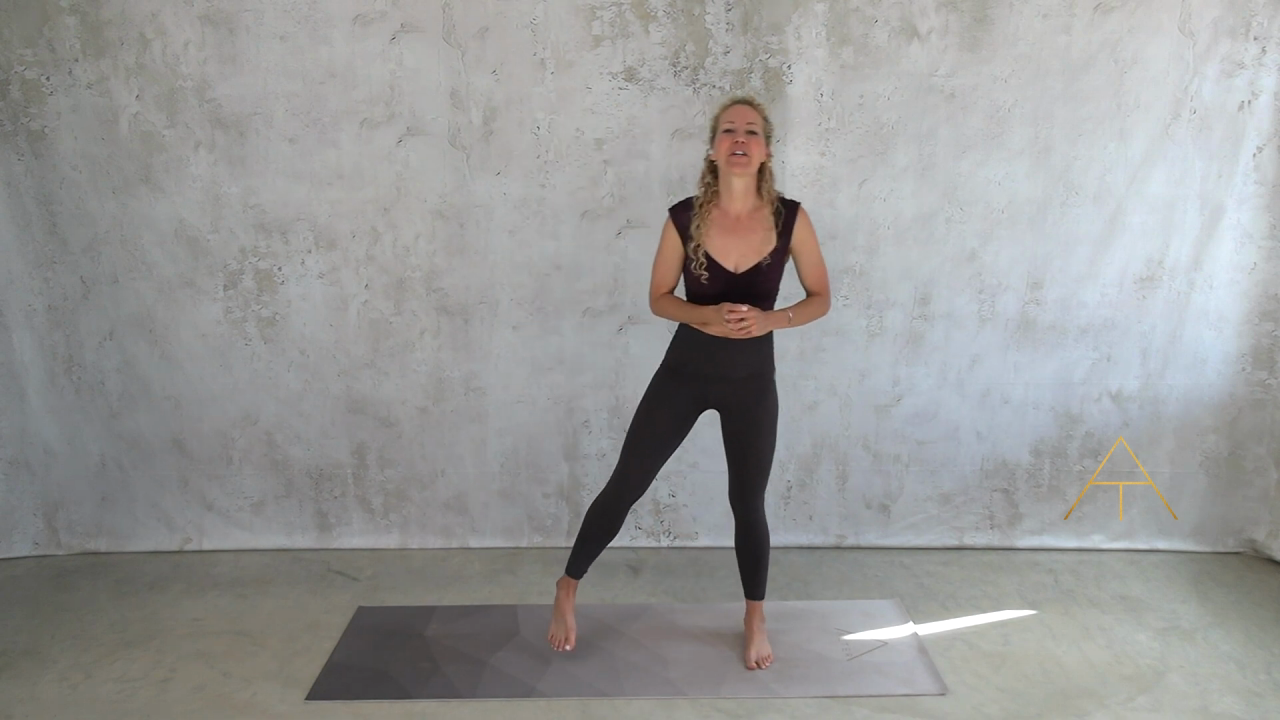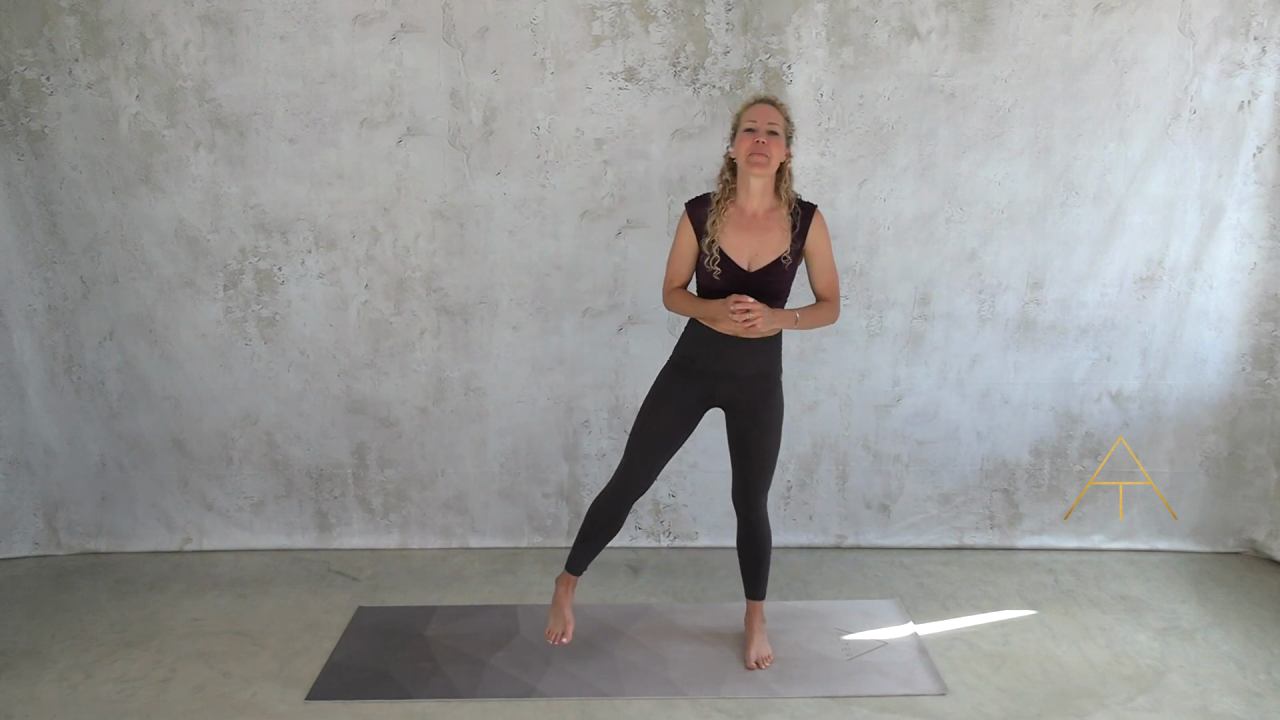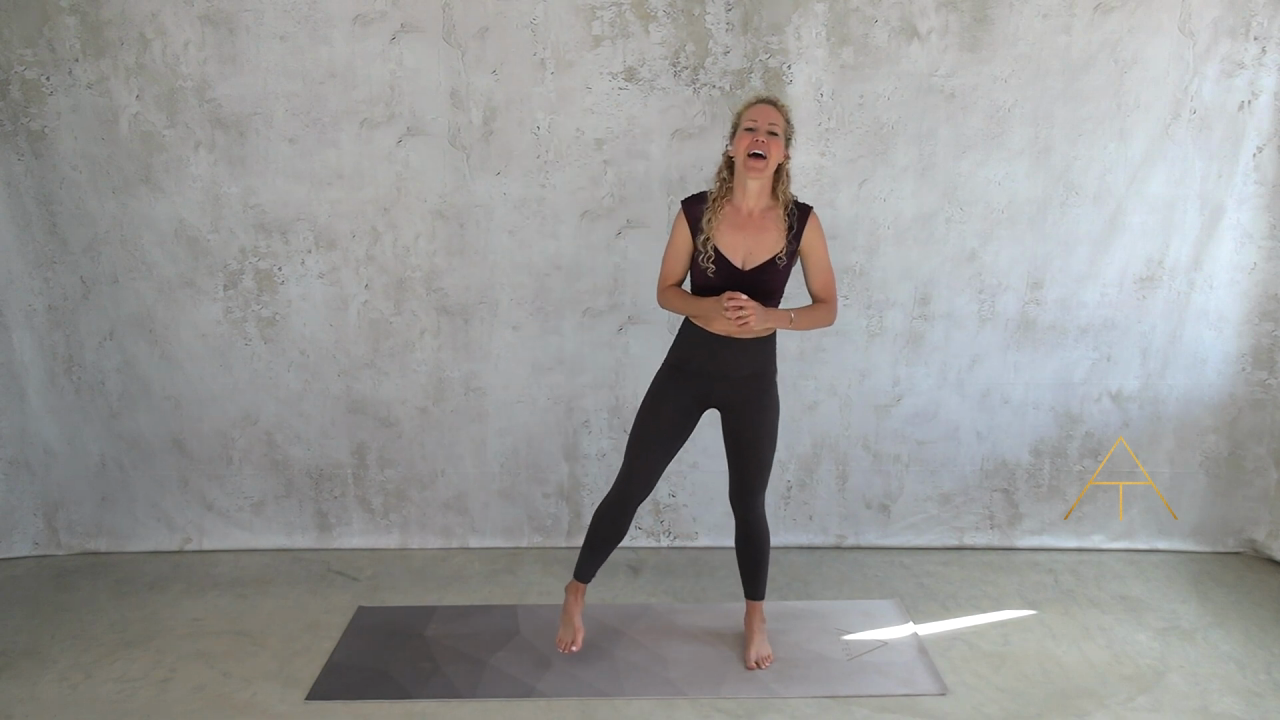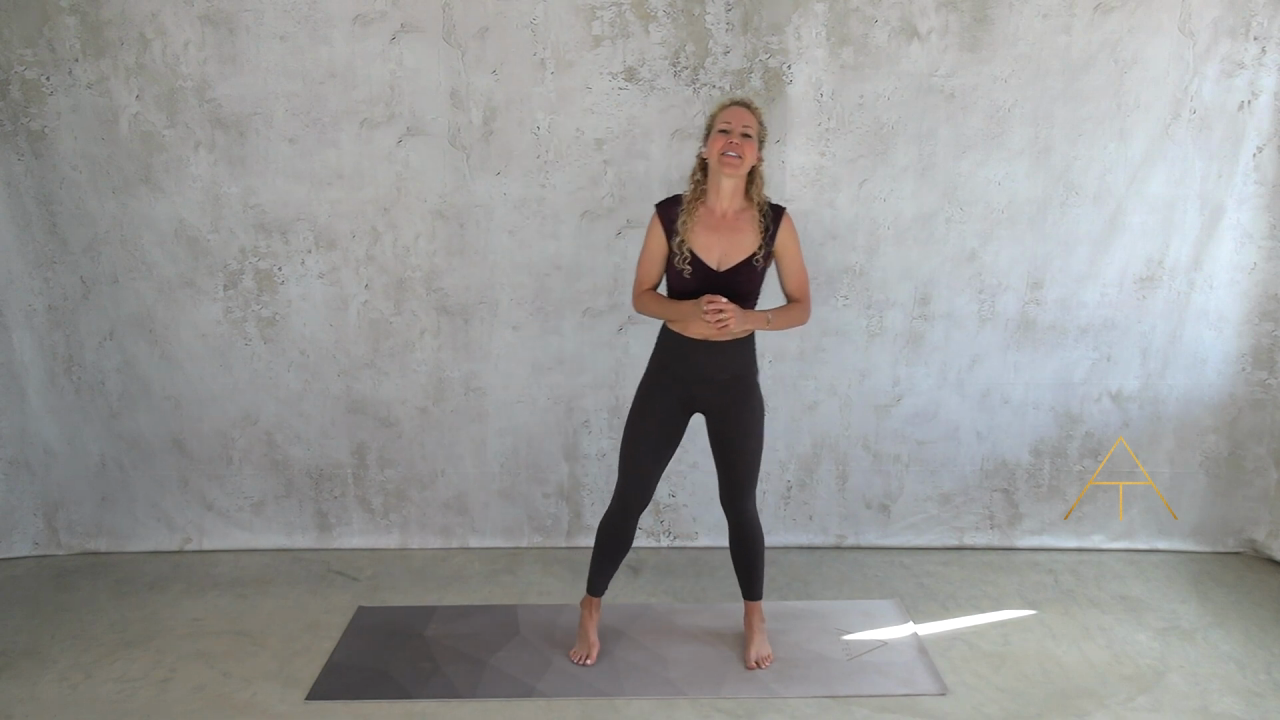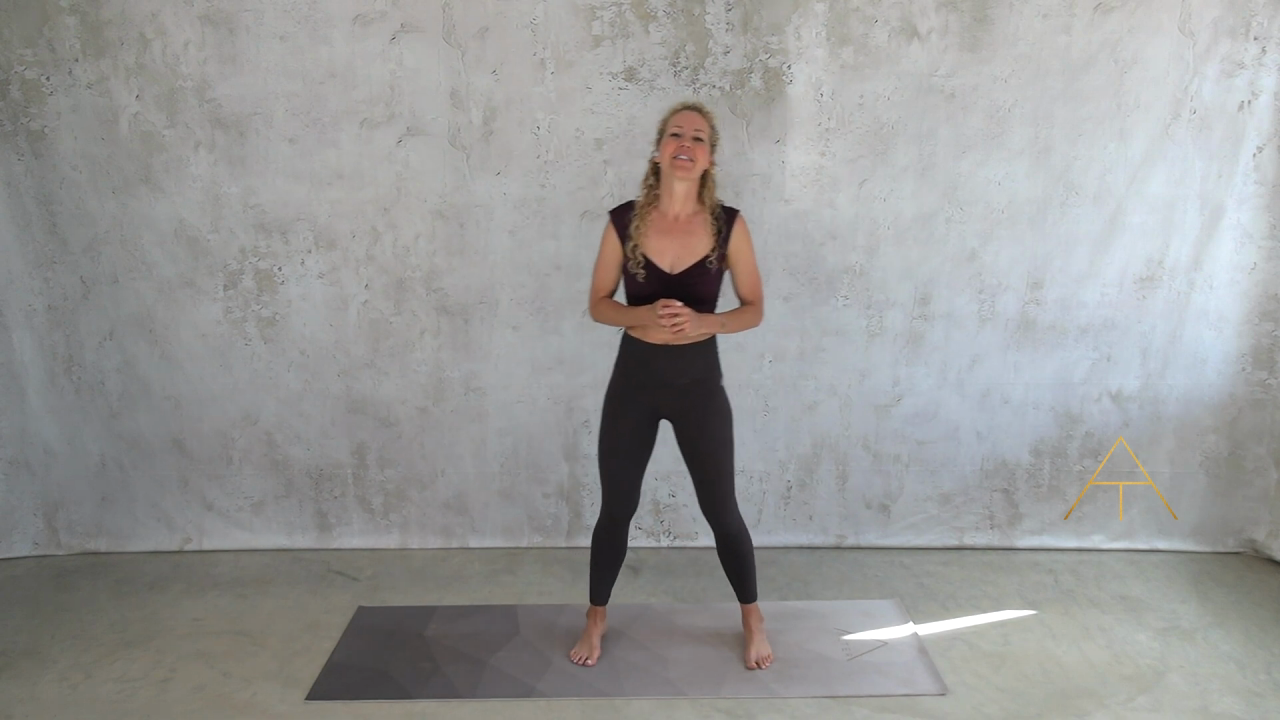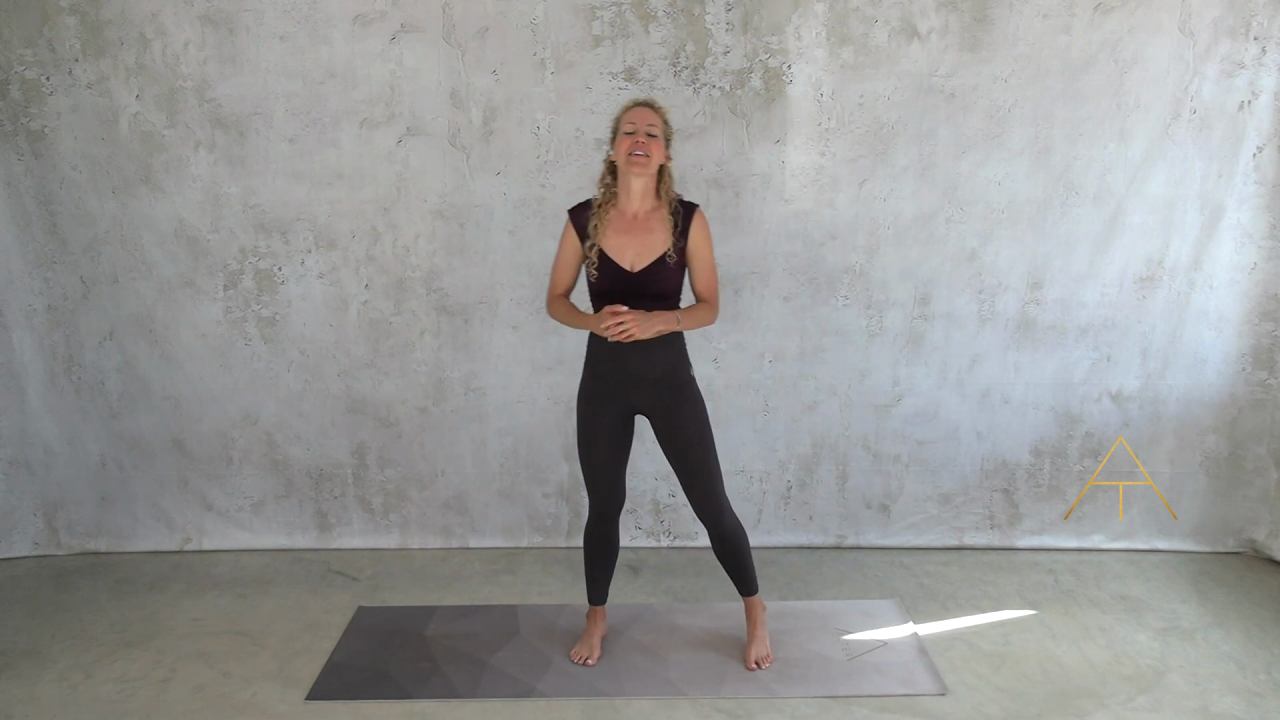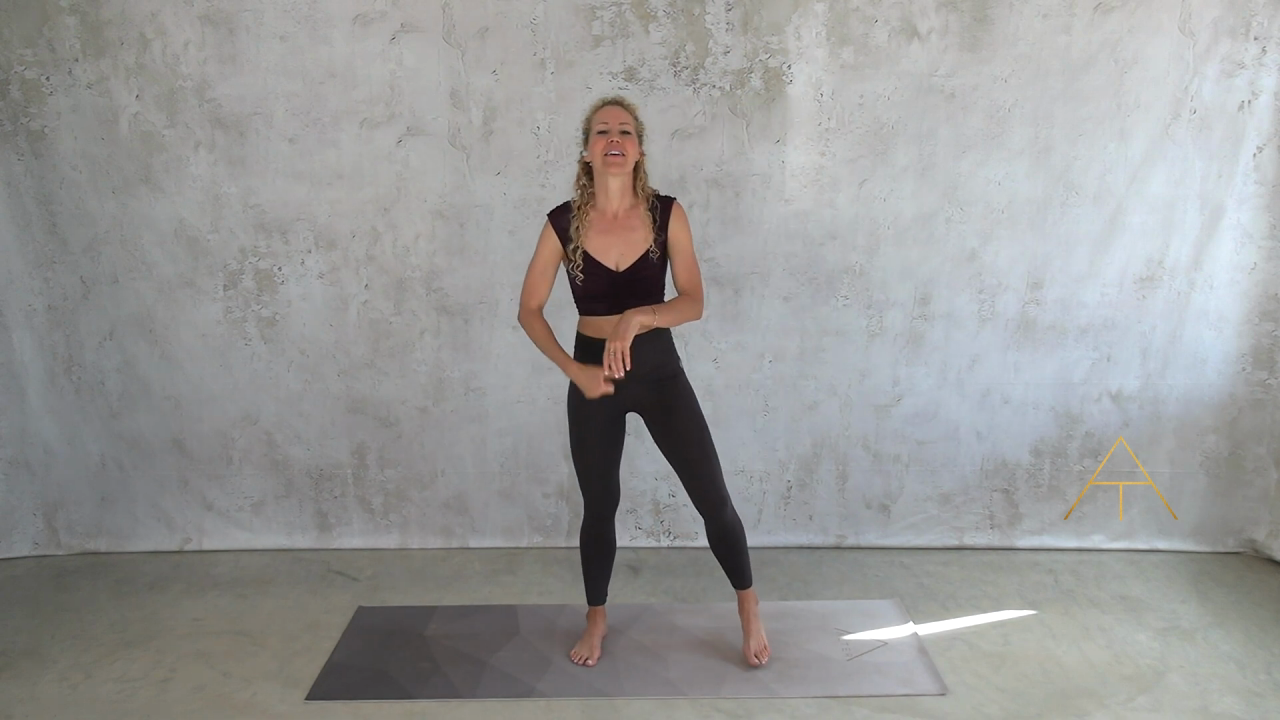
dt=0.2s
person 1, frame 1
left shoulder: (791, 219)
right shoulder: (684, 218)
left elbow: (821, 299)
right elbow: (659, 299)
left wrist: (771, 319)
right wrist: (710, 315)
left hip: (752, 374)
right hip: (686, 365)
left knee: (748, 503)
right knee: (625, 484)
left ankle: (755, 619)
right ankle: (567, 588)
person 1, frame 2
left shoulder: (805, 221)
right shoulder: (700, 213)
left elbow: (830, 306)
right elbow: (671, 294)
left wrist: (778, 317)
right wrist: (717, 308)
left hip: (759, 374)
right hip: (693, 363)
left knee: (751, 503)
right knee: (629, 481)
left ankle: (755, 619)
right ankle: (567, 583)
person 1, frame 3
left shoulder: (801, 222)
right shoulder: (695, 211)
left elbow: (826, 309)
right elbow: (666, 292)
left wrist: (774, 318)
right wrist: (711, 306)
left hip: (753, 374)
right hip: (688, 365)
left knee: (748, 502)
right knee: (630, 486)
left ankle: (755, 619)
right ankle: (576, 591)
person 1, frame 4
left shoulder: (774, 223)
right shoulder: (669, 215)
left elbow: (801, 307)
right elbow: (642, 297)
left wrist: (752, 319)
right wrist: (690, 309)
left hip: (734, 375)
right hip: (670, 370)
left knee: (739, 502)
right knee: (629, 498)
left ankle: (754, 618)
right ankle: (591, 608)
person 1, frame 5
left shoulder: (729, 225)
right shoulder: (623, 222)
left elbow: (754, 309)
right elbow: (598, 305)
left wrist: (706, 323)
right wrist: (638, 316)
left hip: (697, 378)
right hip: (633, 377)
left knee: (721, 507)
right knee: (617, 508)
left ankle: (752, 617)
right ankle: (596, 617)
person 1, frame 6
left shoulder: (687, 219)
right shoulder: (583, 220)
left elbow: (710, 307)
right elbow: (554, 299)
left wrist: (658, 320)
right wrist: (592, 320)
left hip: (668, 371)
right hip: (604, 375)
left knee: (709, 501)
right knee: (604, 505)
left ankle: (754, 610)
right ankle: (596, 617)
person 1, frame 7
left shoulder: (667, 213)
right shoulder: (562, 223)
left elbow: (693, 304)
right elbow: (530, 310)
left wrist: (635, 319)
right wrist: (571, 368)
left hip: (657, 366)
right hip: (592, 372)
left knee: (712, 494)
right knee: (599, 504)
left ankle: (748, 606)
right ankle: (596, 618)
